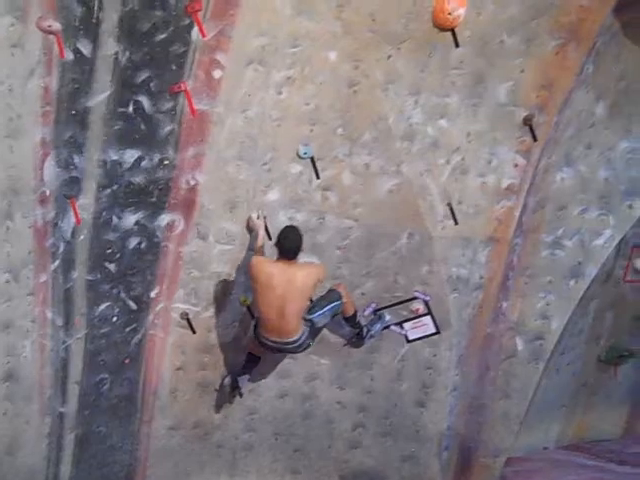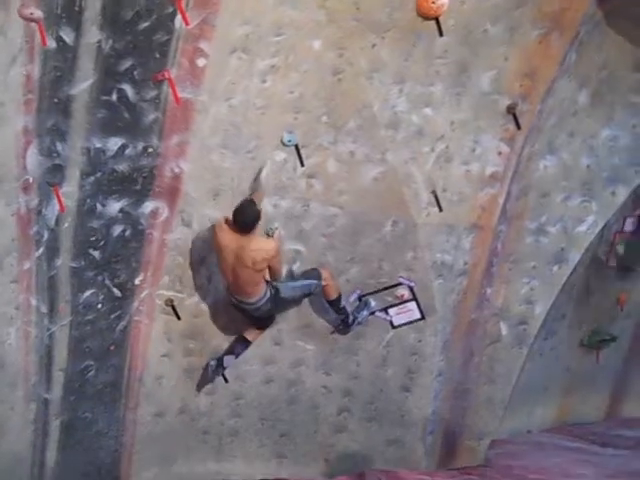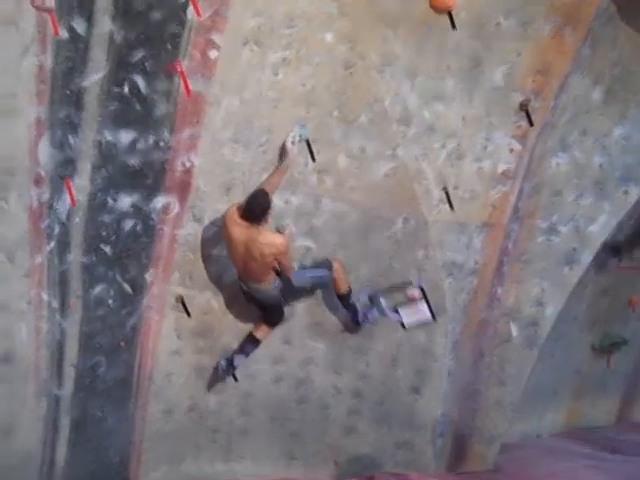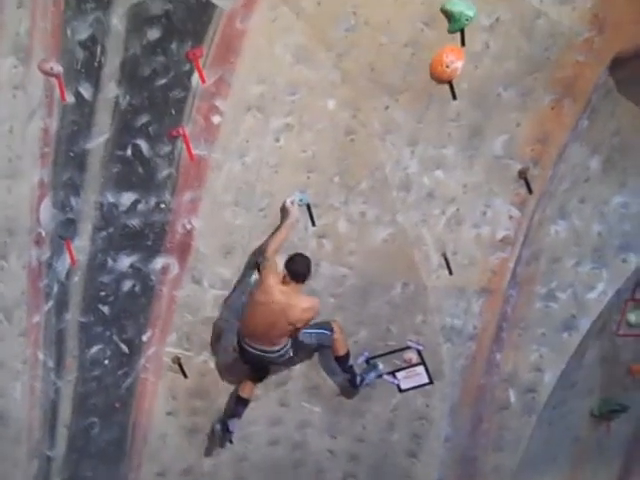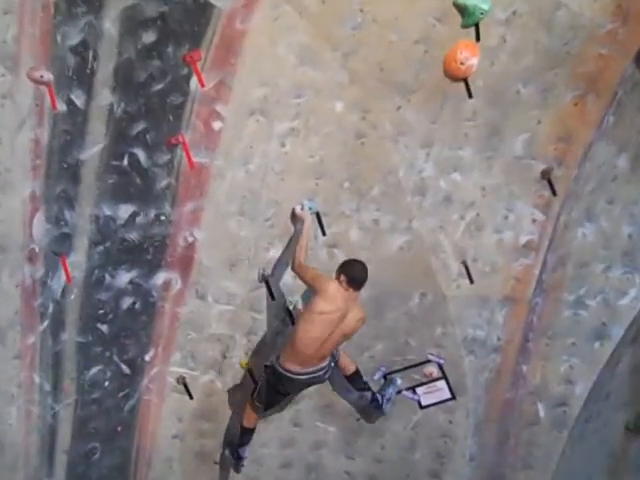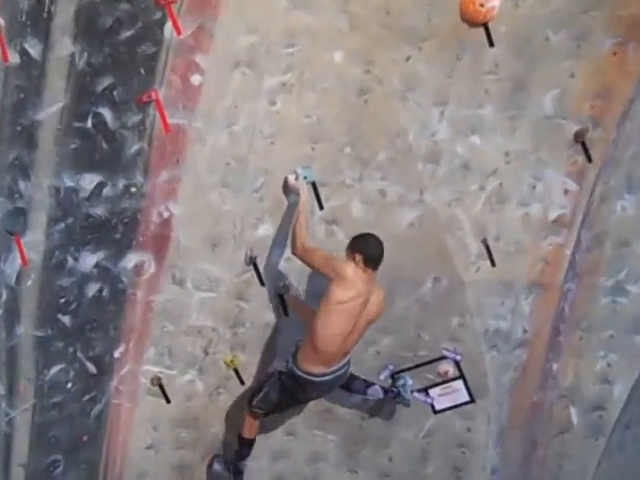
dt=0.5s
person 1, frame 1
left shoulder: (257, 265)
right shoulder: (314, 271)
left hip: (266, 341)
right hip: (297, 342)
right knee: (341, 292)
left ankle: (238, 380)
right ankle: (359, 333)
person 1, frame 2
left shoulder: (220, 230)
right shoulder: (268, 247)
left elbow: (242, 223)
right elbow: (276, 275)
left hip: (236, 299)
right hip: (262, 303)
left knee: (260, 325)
right knee: (324, 276)
left ankle: (219, 364)
right ankle: (348, 318)
person 1, frame 3
left shoulder: (231, 218)
right shoulder: (276, 242)
left elbow: (262, 191)
right elbow: (288, 273)
left wrist: (285, 161)
left hip: (248, 287)
right hip: (271, 290)
left knee: (270, 320)
right knee: (335, 268)
left ankle: (230, 363)
right ankle: (354, 315)
person 1, frame 4
left shoulder: (268, 280)
right shoulder: (310, 306)
right elbow: (296, 329)
left hip: (248, 347)
right hip: (278, 352)
left knee: (254, 377)
right knee: (335, 330)
left ankle: (228, 426)
right ankle: (351, 377)
person 1, frame 5
left shoulder: (330, 289)
right shoulder: (359, 316)
left hip: (286, 374)
right hip: (319, 372)
left knee: (255, 405)
right ankle: (371, 396)
person 1, frame 6
left shoulder: (346, 273)
right shoulder: (380, 296)
left elbow: (300, 248)
left wrist: (302, 197)
right wrist: (301, 308)
left hip: (304, 377)
right hip: (338, 373)
left knee: (254, 409)
